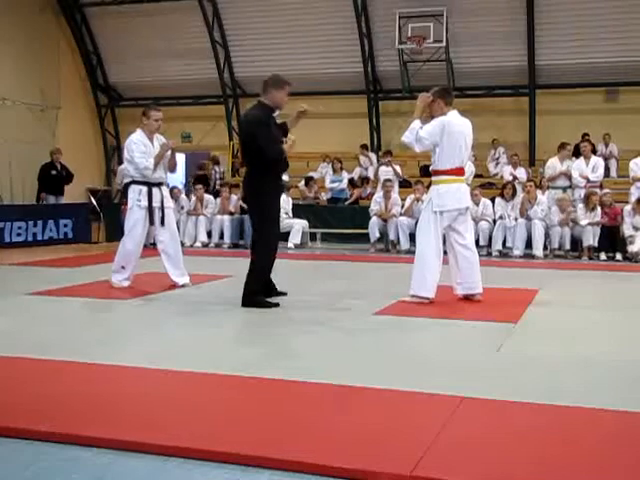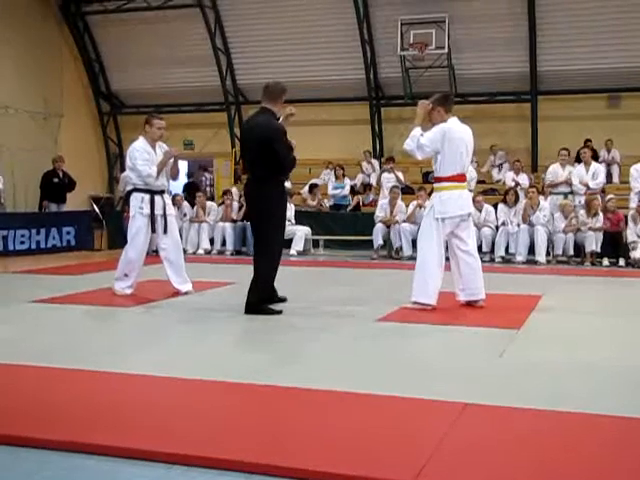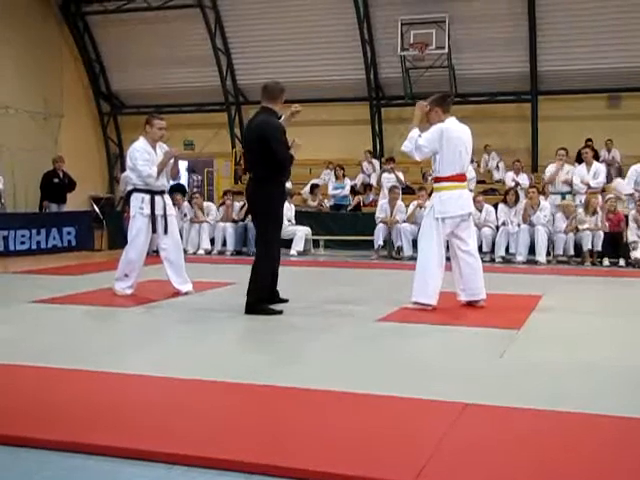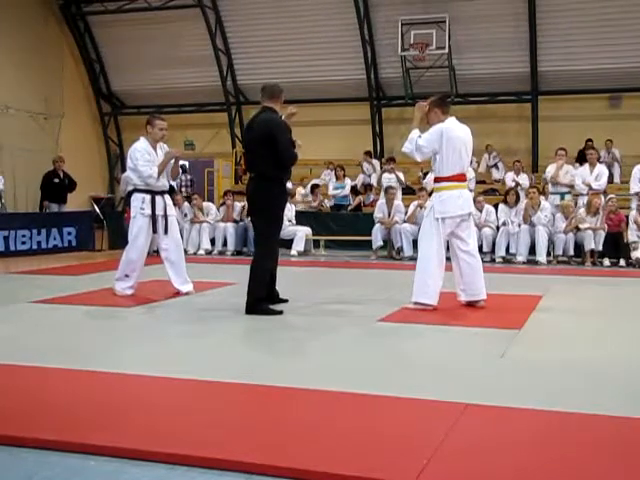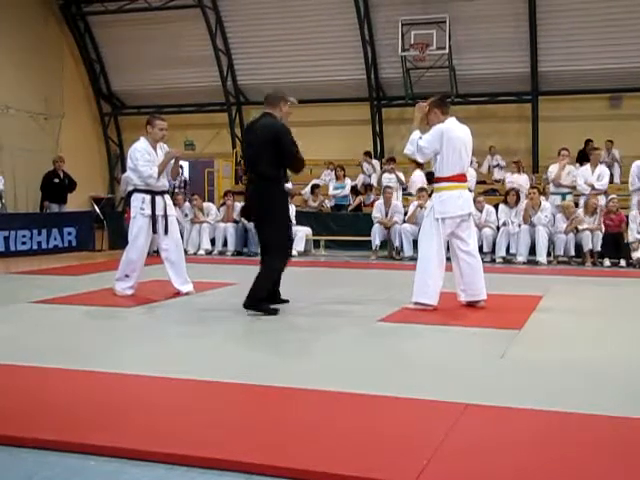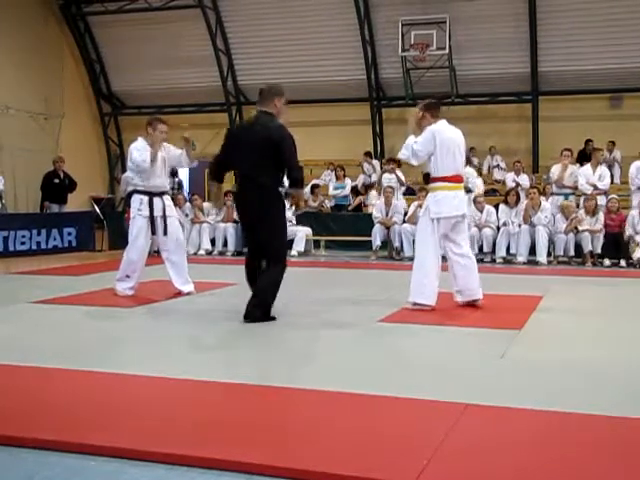
dt=0.4s
person 1, frame 1
left shoulder: (265, 115)
right shoulder: (255, 118)
left elbow: (278, 133)
right elbow: (272, 154)
left wrist: (296, 117)
right wrist: (288, 147)
left hip: (264, 183)
right hip: (262, 185)
left knee: (265, 237)
right knee: (267, 239)
left ankle: (264, 286)
right ankle: (251, 294)
person 1, frame 2
left shoulder: (250, 123)
right shoulder: (273, 127)
right elbow: (287, 164)
left wrist: (282, 119)
right wrist: (291, 150)
left hip: (255, 188)
right hip: (269, 192)
left knee: (263, 245)
right knee: (271, 247)
left ankle: (266, 292)
right ankle: (255, 301)
person 1, frame 3
left shoulder: (255, 122)
right shoulder: (270, 125)
right elbow: (283, 161)
right wrist: (291, 151)
left hip: (258, 187)
right hip: (269, 190)
left knee: (269, 243)
right knee: (267, 245)
left ankle: (268, 293)
right ankle: (255, 302)
person 1, frame 4
left shoulder: (253, 122)
right shoulder: (276, 124)
right elbow: (288, 158)
right wrist: (294, 151)
left hip: (257, 186)
right hip: (270, 189)
left knee: (268, 242)
right knee: (266, 244)
left ankle: (268, 292)
right ankle: (255, 302)
person 1, frame 5
left shoulder: (251, 127)
right shoulder: (279, 128)
right elbow: (295, 164)
right wrist: (297, 158)
left hip: (254, 190)
right hip: (270, 192)
left knee: (270, 244)
right knee: (280, 247)
left ankle: (270, 292)
right ankle: (256, 297)
person 1, frame 6
left shoulder: (238, 130)
right shoulder: (280, 132)
left elbow: (218, 166)
right elbow: (294, 172)
left wrist: (216, 193)
right wrist: (297, 193)
left hip: (243, 197)
right hip: (267, 198)
left knee: (255, 249)
right knee: (276, 257)
left ankle: (260, 293)
right ankle: (258, 308)
person 2, frame 1
left shoulder: (443, 123)
right shoulder: (465, 123)
left elbow: (413, 140)
left wrist: (418, 111)
right wrist: (424, 114)
left hip: (443, 191)
right hip: (459, 189)
left knee: (428, 241)
right knee: (463, 241)
left ankle: (423, 292)
right ankle: (472, 289)
person 2, frame 2
left shoulder: (443, 130)
right shoulder: (465, 130)
left elbow: (414, 148)
left wrist: (419, 118)
right wrist: (424, 121)
left hip: (444, 198)
right hip: (461, 195)
left knee: (430, 247)
right knee: (465, 247)
left ankle: (424, 298)
right ankle: (474, 295)
person 2, frame 3
left shoulder: (441, 130)
right shoulder: (464, 130)
left elbow: (413, 149)
left wrist: (417, 120)
right wrist: (423, 123)
left hip: (445, 198)
right hip: (462, 195)
left knee: (430, 247)
right knee: (466, 247)
left ankle: (425, 298)
right ankle: (475, 295)
person 2, frame 4
left shoulder: (441, 130)
right shoulder: (464, 130)
left elbow: (415, 150)
left wrist: (417, 121)
right wrist: (422, 123)
left hip: (445, 198)
right hip: (462, 195)
left knee: (431, 247)
right knee: (466, 247)
left ankle: (425, 298)
right ankle: (475, 295)
person 2, frame 5
left shoulder: (441, 130)
right shoulder: (464, 130)
left elbow: (417, 151)
left wrist: (417, 122)
right wrist: (422, 123)
left hip: (445, 198)
right hip: (462, 195)
left knee: (431, 247)
right knee: (466, 247)
left ankle: (425, 299)
right ankle: (475, 295)
person 2, frame 6
left shoulder: (433, 132)
right shoulder: (456, 132)
left elbow: (412, 156)
left wrist: (413, 130)
right wrist: (419, 132)
left hip: (440, 197)
right hip: (458, 196)
left knee: (427, 248)
right knee: (459, 248)
left ankle: (423, 299)
right ankle: (472, 294)
person 3, frame 1
left shoulder: (160, 140)
right shoulder: (134, 141)
left elbow: (171, 169)
right elbow: (146, 169)
left wrist: (172, 152)
right wrist: (162, 152)
left hip: (160, 192)
right hip: (141, 193)
left knee: (170, 236)
right knee: (133, 238)
left ankle: (179, 276)
right ankle: (119, 277)
person 3, frame 2
left shoulder: (162, 147)
right shoulder: (136, 148)
left elbow: (173, 176)
right elbow: (149, 177)
left wrist: (175, 160)
right wrist: (165, 159)
left hip: (162, 200)
right hip: (143, 201)
left knee: (173, 243)
right knee: (136, 245)
left ankle: (182, 284)
right ankle: (122, 285)
person 3, frame 3
left shoulder: (163, 148)
right shoulder: (137, 149)
left elbow: (173, 176)
right elbow: (149, 177)
left wrist: (175, 160)
right wrist: (165, 159)
left hip: (162, 200)
right hip: (143, 201)
left knee: (173, 243)
right knee: (137, 246)
left ankle: (182, 284)
right ankle: (122, 285)
person 3, frame 4
left shoulder: (163, 148)
right shoulder: (138, 149)
left elbow: (173, 177)
right elbow: (150, 177)
left wrist: (176, 161)
right wrist: (166, 160)
left hip: (163, 200)
right hip: (144, 201)
left knee: (173, 244)
right knee: (137, 246)
left ankle: (183, 284)
right ankle: (123, 285)
person 3, frame 5
left shoulder: (163, 148)
right shoulder: (138, 149)
left elbow: (172, 177)
right elbow: (150, 177)
left wrist: (176, 161)
right wrist: (167, 160)
left hip: (163, 201)
right hip: (144, 201)
left knee: (174, 244)
right knee: (137, 246)
left ankle: (183, 284)
right ankle: (123, 285)
person 3, frame 6
left shoulder: (165, 148)
right shoulder: (136, 147)
left elbow: (188, 162)
right elbow: (146, 164)
left wrist: (187, 146)
right wrist: (157, 144)
left hip: (163, 201)
right hip: (143, 203)
left knee: (176, 243)
right knee: (137, 247)
left ankle: (184, 284)
right ankle: (123, 286)
